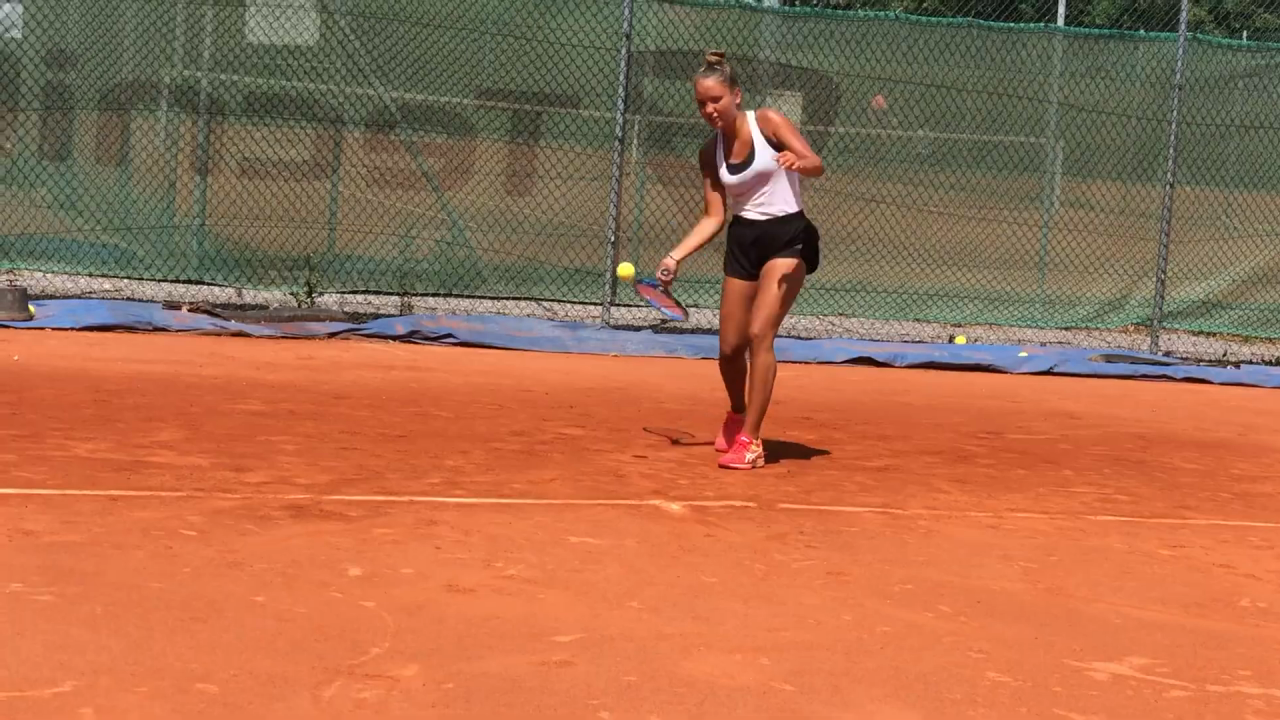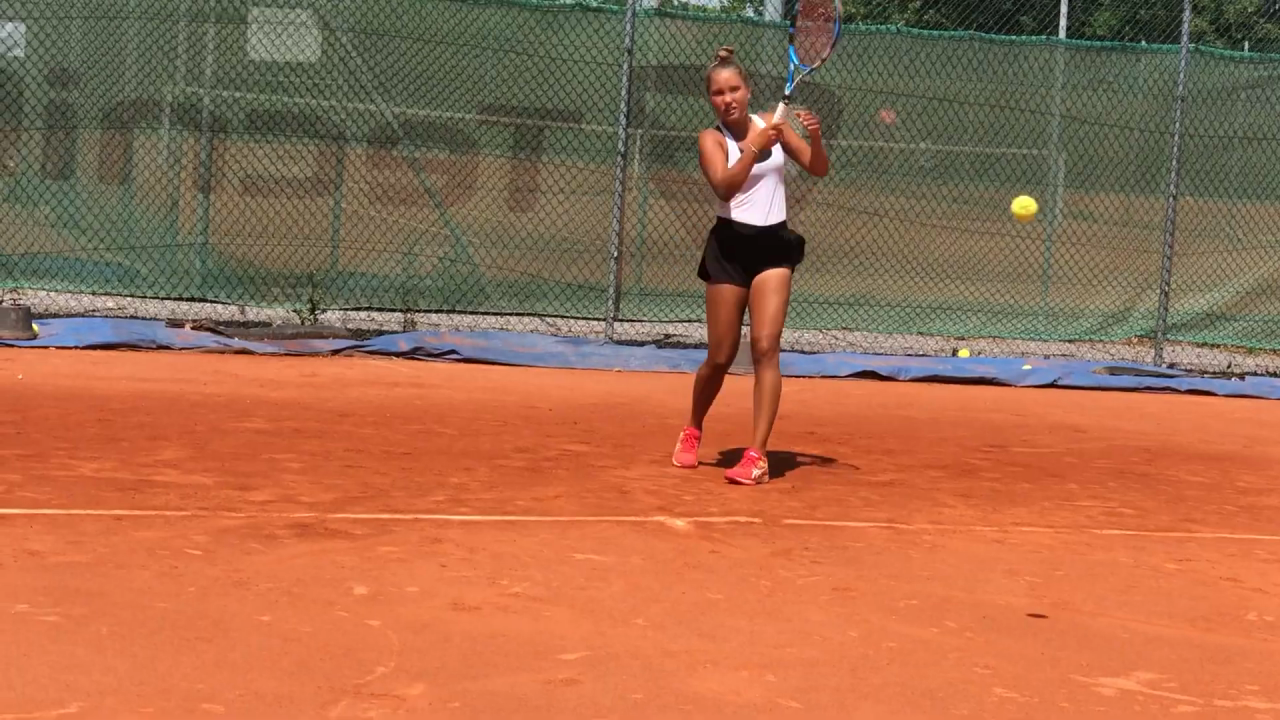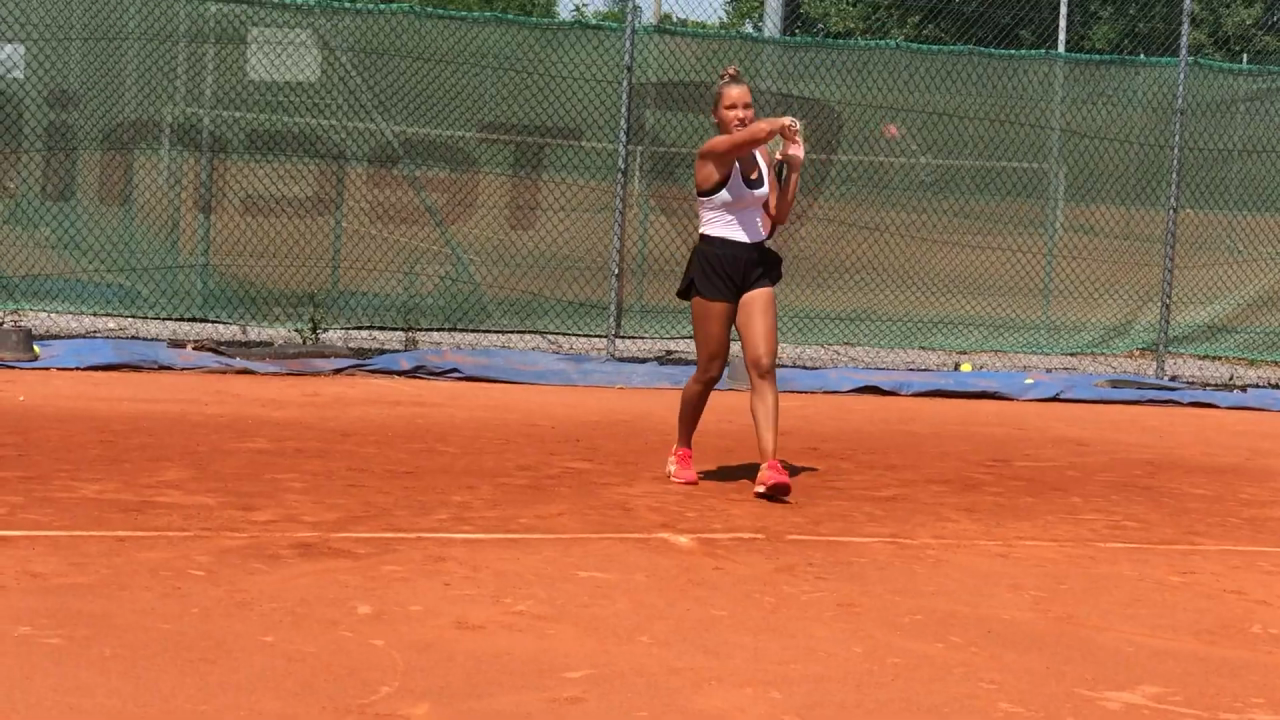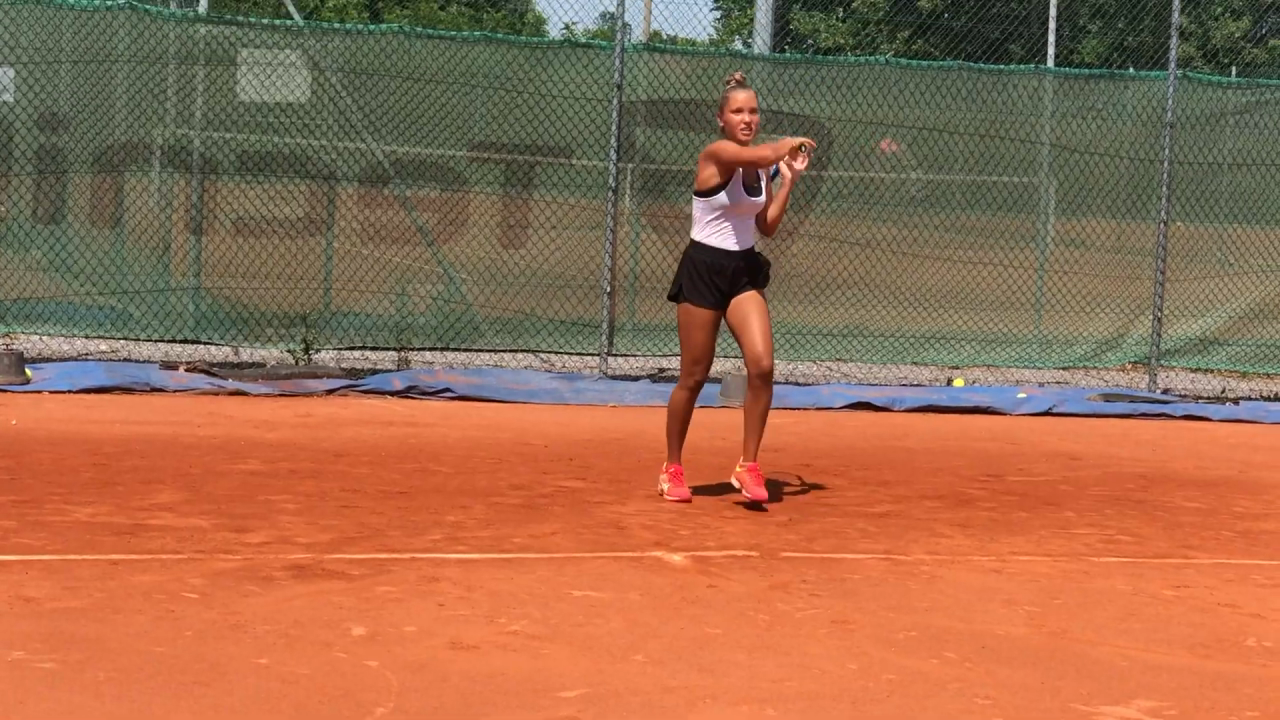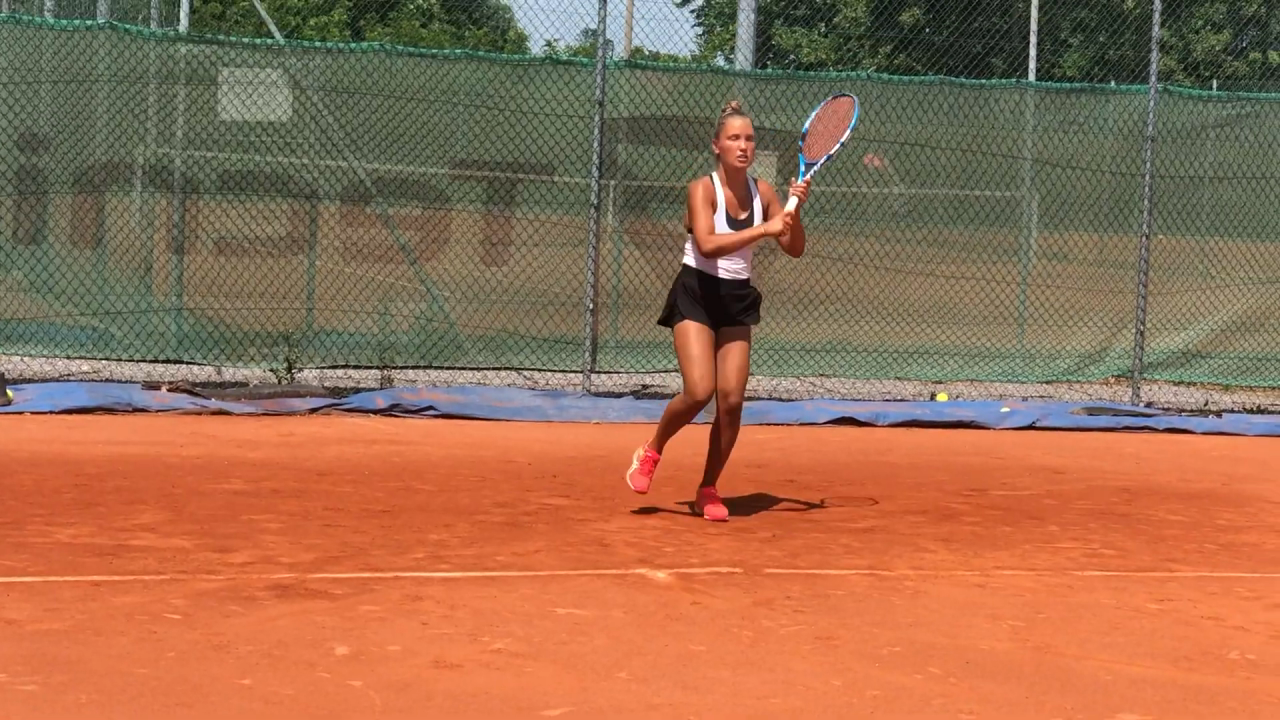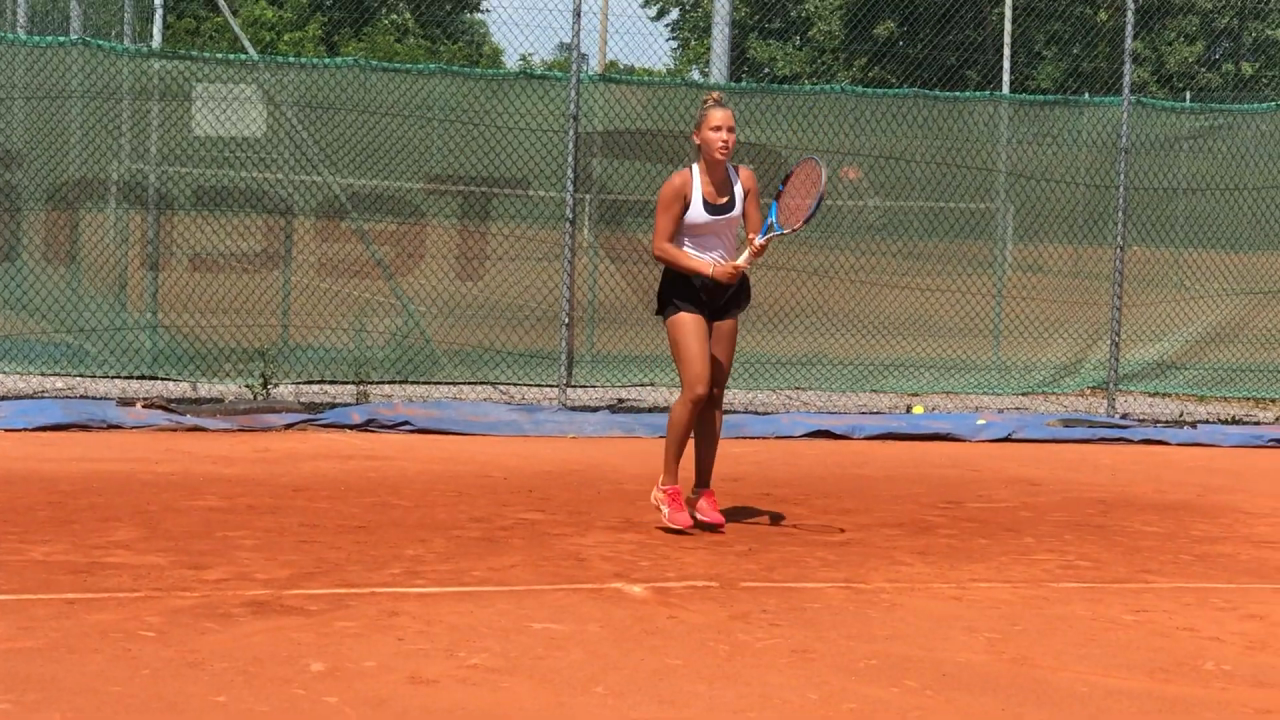
dt=0.2s
person 1, frame 1
left shoulder: (768, 120)
right shoulder: (710, 150)
left elbow: (816, 164)
right elbow: (714, 217)
left wrist: (797, 163)
right wrist: (676, 256)
left hip: (787, 238)
right hip: (744, 241)
left knee: (759, 333)
right knee: (730, 345)
left ankle: (751, 440)
right ankle: (737, 416)
person 1, frame 2
left shoulder: (771, 124)
right shoulder: (711, 139)
left elbow: (819, 169)
right elbow: (725, 184)
left wrist: (815, 136)
right wrist: (756, 144)
left hip: (774, 244)
right hip: (730, 247)
left knee: (766, 348)
right knee: (720, 358)
left ankle: (757, 455)
right ankle: (692, 431)
person 1, frame 3
left shoulder: (760, 153)
right shoulder: (712, 151)
left elbow: (776, 220)
right elbow: (762, 130)
left wrist: (793, 167)
right wrist: (784, 122)
left hip: (756, 264)
right hip: (714, 264)
left knee: (762, 365)
right knee: (710, 371)
left ankle: (769, 466)
right ankle: (682, 451)
person 1, frame 4
left shoulder: (758, 164)
right shoulder: (716, 154)
left elbow: (767, 227)
right elbow: (761, 154)
left wrist: (791, 176)
right wrist: (793, 144)
left hip: (744, 270)
right hip: (704, 269)
left knee: (762, 365)
right knee: (694, 378)
left ankle: (748, 467)
right ankle: (672, 469)
person 1, frame 5
left shoulder: (762, 190)
right shoulder: (702, 188)
left elbow: (796, 249)
right elbow: (706, 245)
left wrist: (793, 211)
right wrist: (762, 230)
left hip: (736, 300)
right hip: (697, 295)
left knee: (731, 400)
right knee: (699, 392)
left ankle: (708, 490)
right ankle: (651, 450)
person 1, frame 6
left shoulder: (744, 179)
right shoulder: (680, 183)
left elbow: (753, 237)
right elbow: (660, 247)
left wrist: (755, 249)
right wrist: (709, 267)
left hip: (725, 291)
right hip: (684, 288)
left knee: (714, 395)
right knee: (697, 390)
left ankle: (701, 493)
right ankle: (668, 488)
